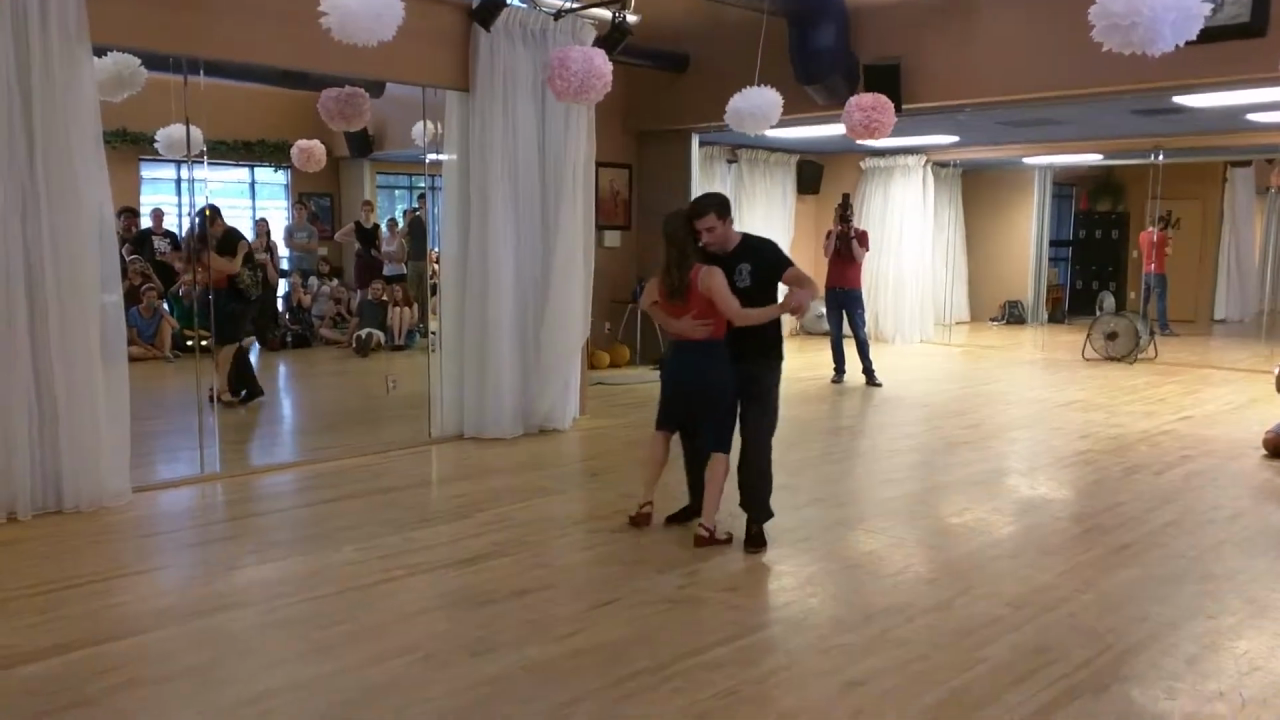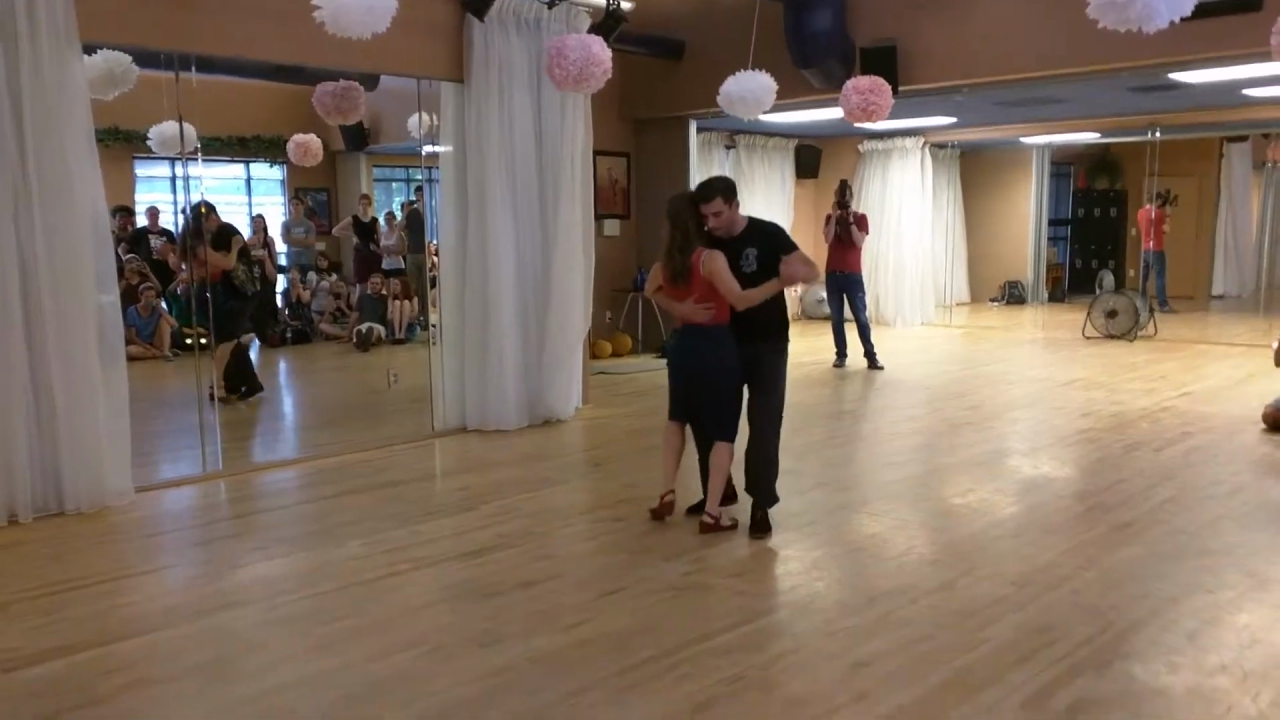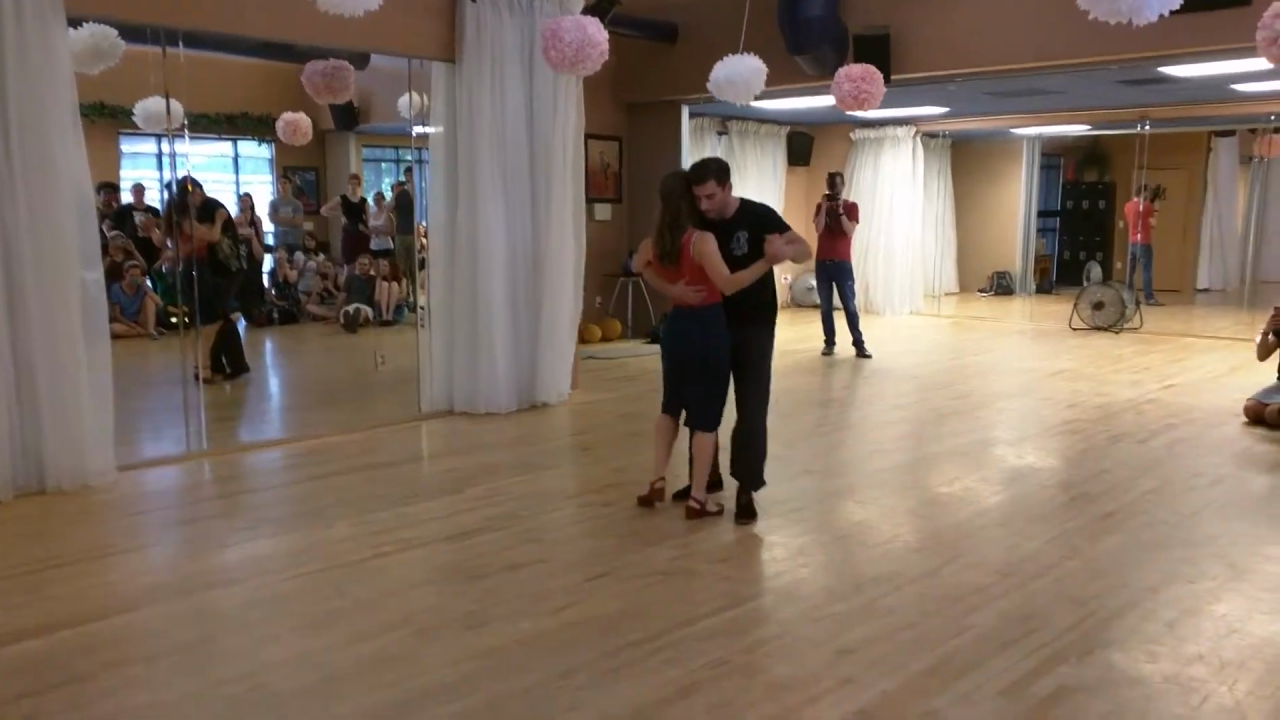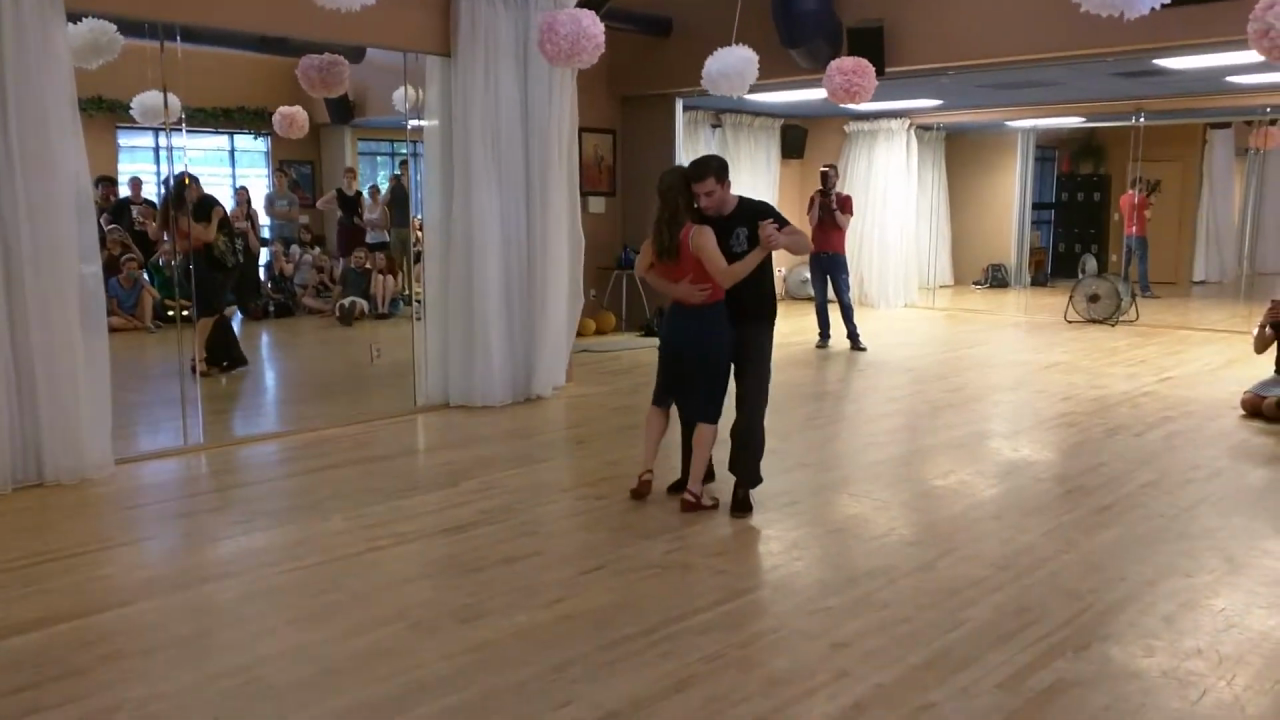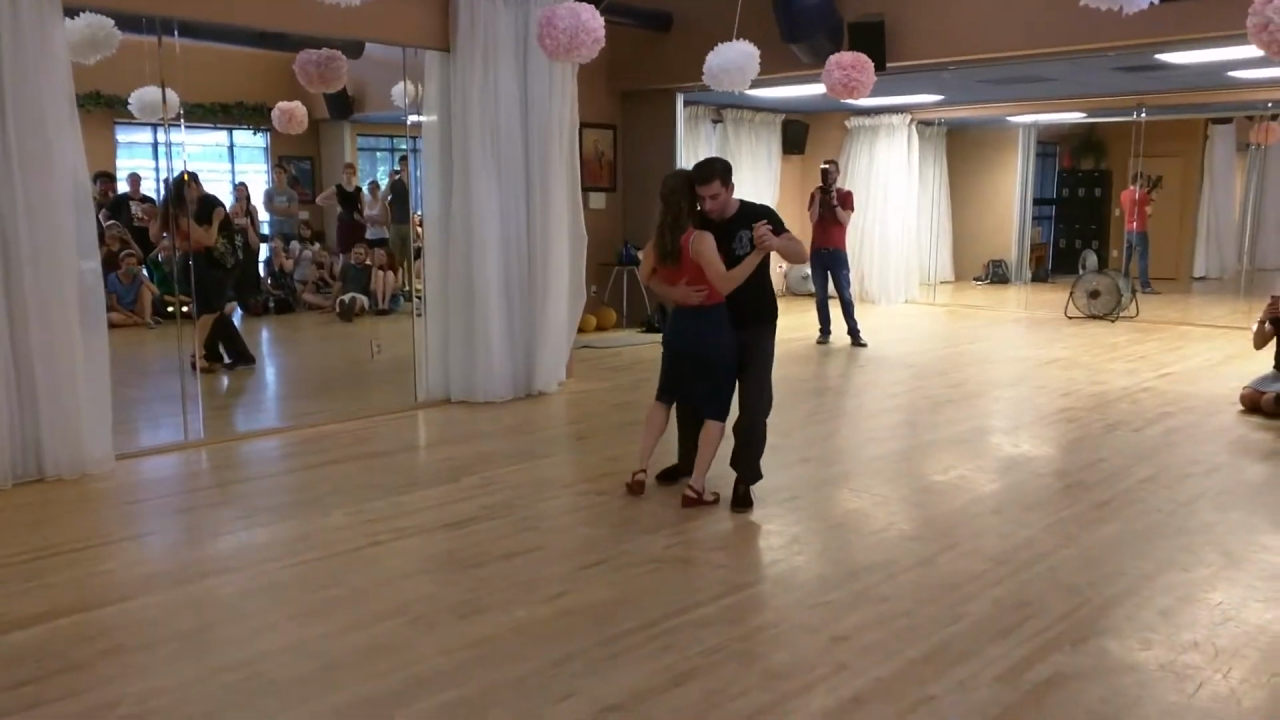
dt=0.2s
person 1, frame 1
left shoulder: (762, 251)
left elbow: (807, 284)
right elbow: (655, 302)
left wrist: (801, 296)
right wrist: (675, 325)
left hip: (761, 362)
left knee: (756, 441)
right knee: (692, 426)
left ankle: (756, 520)
right ankle: (700, 501)
person 1, frame 2
left shoulder: (767, 235)
left elbow: (812, 270)
right elbow: (660, 287)
left wrist: (797, 272)
right wrist: (679, 309)
left hip: (767, 345)
left knee: (764, 425)
left ankle: (761, 505)
right ankle: (720, 491)
person 1, frame 3
left shoulder: (758, 216)
left elbow: (805, 250)
right elbow: (650, 267)
left wrist: (784, 251)
right wrist: (672, 290)
left hip: (755, 328)
left knee: (751, 409)
left ankle: (746, 489)
right ankle: (707, 477)
person 1, frame 4
left shoulder: (757, 213)
left elbow: (805, 245)
left wrist: (780, 240)
right wrist: (675, 290)
left hip: (754, 326)
left knee: (751, 407)
left ankle: (743, 484)
person 1, frame 5
left shoulder: (760, 216)
right shoulder: (694, 227)
left elbow: (801, 256)
right elbow: (653, 273)
left wrist: (774, 243)
right wrist: (673, 293)
left hip: (756, 328)
left knee: (755, 406)
left ankle: (744, 480)
right ankle: (686, 462)
person 2, frame 1
left shoulder: (658, 283)
right shoulder: (709, 275)
left elbow: (646, 304)
right elbow: (738, 317)
right wrist: (783, 308)
left hip: (677, 362)
right hip: (713, 364)
left knee: (663, 430)
right knee: (719, 446)
left ankle: (646, 505)
right ankle: (706, 526)
person 2, frame 2
left shoulder: (663, 266)
right shoulder: (711, 259)
left elbow: (651, 290)
right elbow: (741, 300)
right wrist: (782, 281)
left hip: (683, 346)
right hip: (716, 348)
left knee: (677, 420)
right knee: (723, 432)
left ankle: (667, 494)
right ankle: (711, 513)
person 2, frame 3
left shoulder: (654, 243)
right shoulder: (702, 240)
left elbow: (637, 266)
right elbow: (728, 284)
right wrist: (769, 260)
left hip: (676, 327)
right hip: (708, 329)
left knee: (671, 407)
right knee: (707, 417)
left ankle: (657, 482)
right ankle: (697, 499)
person 2, frame 4
left shoulder: (655, 242)
right shoulder: (700, 234)
left elbow: (642, 271)
right elbow: (726, 278)
right wrist: (763, 249)
left hip: (675, 323)
right hip: (709, 326)
left knee: (661, 401)
right knee: (707, 412)
left ankle: (645, 473)
right ankle: (693, 491)
person 2, frame 5
left shoulder: (657, 244)
right shoulder: (701, 240)
left elbow: (646, 276)
right elbow: (725, 283)
right wrist: (759, 252)
left hip: (679, 326)
right hip: (712, 328)
left knee: (663, 399)
right knee: (716, 411)
left ankle: (639, 471)
right ankle: (695, 487)
person 3, frame 1
left shoulder: (207, 246)
right shoulder: (206, 251)
right elbow: (232, 268)
right wrist: (240, 251)
left hip: (218, 298)
right hip: (213, 299)
left knee: (221, 344)
right knee: (231, 341)
left ankle: (217, 388)
right ankle: (222, 389)
person 3, frame 2
left shoulder: (204, 240)
right shoulder: (201, 246)
right elbow: (228, 264)
right wrist: (235, 247)
left hip: (219, 293)
right hip: (209, 295)
left knee: (222, 340)
right knee: (229, 338)
left ankle: (220, 384)
right ankle: (219, 386)
person 3, frame 3
right shoulder: (187, 220)
right elbow: (212, 236)
right wrist: (218, 220)
right hip: (195, 271)
left knee: (211, 319)
right knee: (214, 318)
left ankle: (205, 365)
right ankle: (204, 366)
person 3, frame 4
right shoulder: (182, 216)
right elbow: (207, 236)
right wrist: (214, 218)
right hip: (193, 265)
left knee: (208, 311)
right knee: (210, 311)
left ankle: (201, 357)
right ankle: (200, 358)
person 3, frame 5
right shoulder: (183, 216)
right elbow: (208, 239)
right wrist: (215, 220)
right hip: (192, 264)
left knee: (209, 309)
right knee: (210, 309)
right ankle: (201, 355)
person 4, frame 1
left shoulder: (861, 234)
right shoulder: (831, 233)
left elbow: (859, 258)
right elbow: (827, 254)
left wrist: (851, 234)
right wrist: (835, 230)
left hip: (852, 290)
right hip: (832, 289)
left knee: (860, 333)
right knee: (835, 333)
left ankle: (869, 373)
right ankle: (839, 371)
person 4, frame 2
left shoulder: (860, 217)
right shoulder: (830, 217)
left elbow: (859, 242)
right elbow: (827, 240)
left wrist: (850, 219)
right wrist: (834, 215)
left hip: (853, 274)
right hip: (832, 273)
left knee: (861, 317)
right knee: (836, 318)
left ankle: (871, 356)
right ankle: (841, 355)
person 4, frame 3
left shoulder: (851, 206)
right shoulder: (821, 205)
left elbow: (850, 231)
right elbow: (818, 229)
left wrist: (840, 211)
right wrist: (824, 206)
left hip: (842, 262)
right hip: (822, 262)
left knee: (850, 305)
right knee: (825, 306)
left ankle: (859, 344)
right ankle: (829, 343)
person 4, frame 4
left shoulder: (845, 199)
right shoulder: (814, 199)
left elbow: (844, 225)
right elbow: (812, 223)
left wrist: (833, 205)
right wrist: (817, 202)
left hip: (836, 255)
right hip: (816, 255)
left knee: (844, 298)
right knee: (820, 299)
left ankle: (854, 337)
right ankle: (824, 336)
person 4, frame 5
left shoulder: (846, 195)
right shoulder: (815, 194)
left elbow: (845, 220)
right elbow: (813, 219)
left wrist: (834, 202)
right wrist: (818, 199)
left hip: (837, 251)
right hip: (817, 251)
left knee: (845, 294)
right knee: (820, 294)
left ankle: (854, 333)
right ankle: (824, 332)
